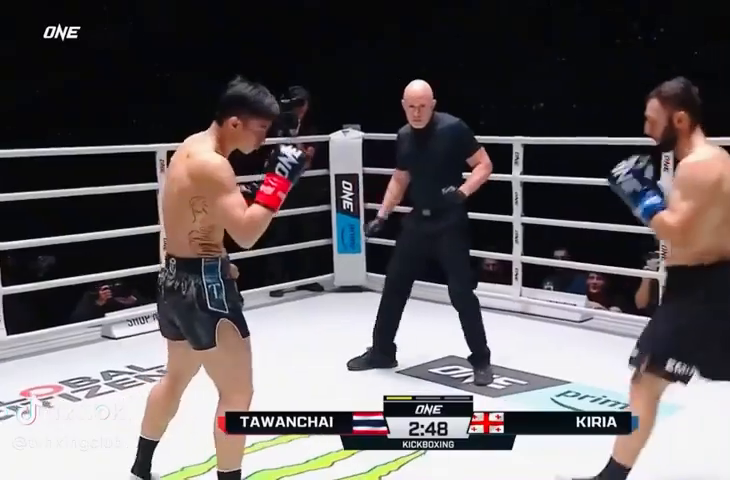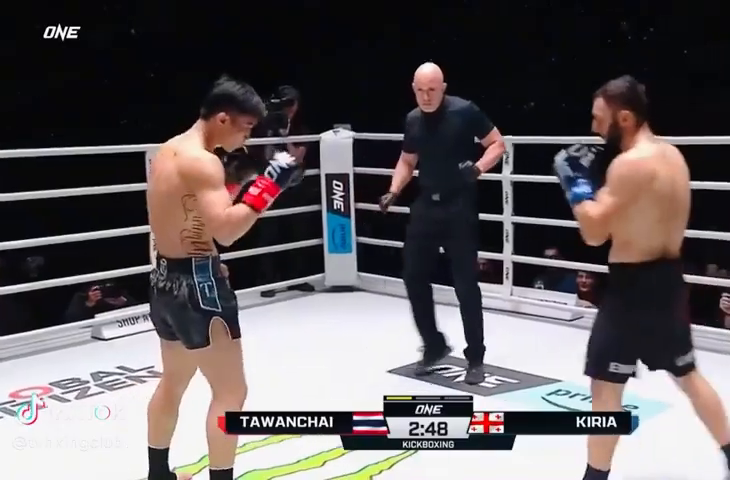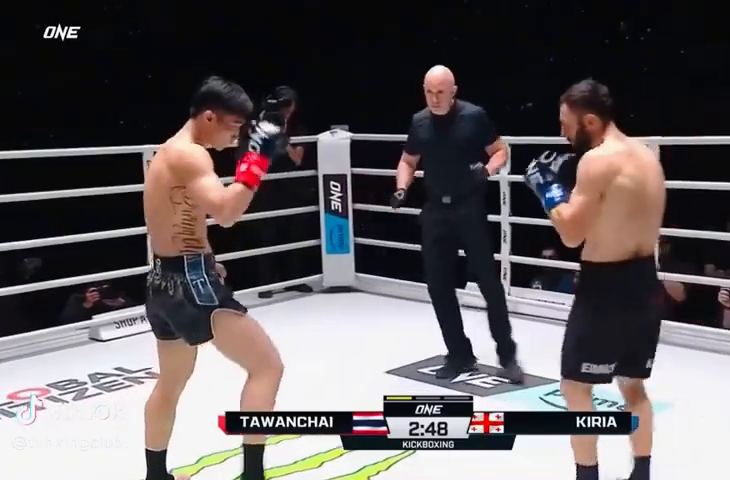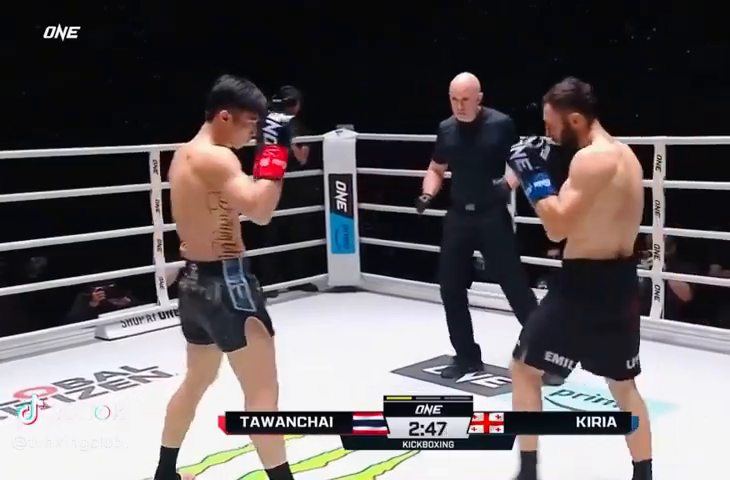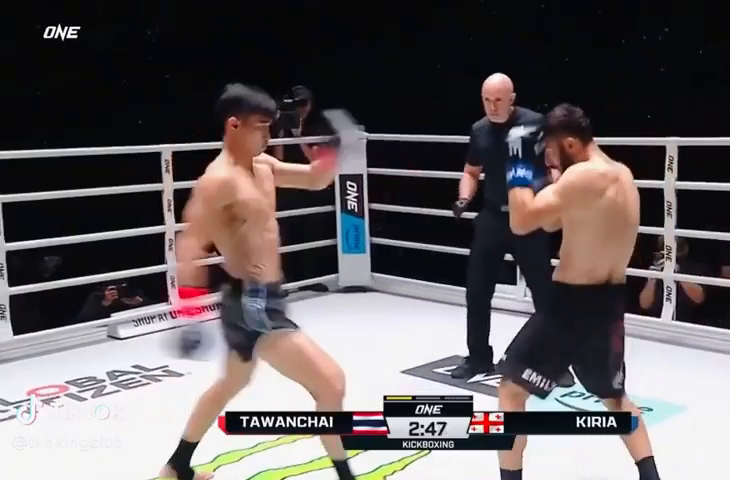
dt=0.2s
person 1, frame 1
left shoulder: (189, 147)
right shoulder: (211, 164)
right elbow: (246, 233)
left wrist: (240, 190)
right wrist: (279, 180)
left hip: (173, 277)
right hip: (203, 282)
left knee: (176, 378)
right knee: (236, 392)
person 1, frame 2
left shoulder: (170, 149)
right shoulder: (200, 161)
right elbow: (226, 231)
left wrist: (241, 187)
right wrist: (269, 185)
left hip: (165, 279)
right hip: (196, 282)
left knee: (173, 382)
right knee: (230, 392)
person 1, frame 3
left shoulder: (169, 151)
right shoulder: (189, 154)
left elbow: (208, 204)
right elbow: (226, 212)
left wrist: (250, 158)
right wrist: (257, 157)
left hip: (162, 280)
right hip: (191, 279)
left knee: (170, 381)
right knee: (266, 367)
person 1, frame 4
left shoulder: (188, 155)
right shoulder: (215, 158)
left elbow: (241, 200)
right elbow: (260, 209)
left wrist: (269, 152)
right wrist: (276, 153)
left hip: (197, 282)
right hip: (225, 284)
left knee: (198, 379)
right knee: (262, 392)
person 1, frame 5
left shoulder: (259, 165)
right shoulder: (218, 180)
left elbow: (313, 177)
right elbow: (188, 244)
left wrist: (336, 149)
left hip: (262, 296)
right hip: (252, 303)
left knee: (231, 384)
right knee: (331, 383)
person 2, frame 1
left shoulder: (697, 165)
left elbow: (677, 234)
left wrist: (641, 194)
right wrist: (646, 191)
left hip: (693, 289)
left knee: (645, 387)
person 2, frame 2
left shoulder: (631, 162)
right shoulder: (671, 156)
left elbow: (594, 232)
left wrist: (573, 180)
right wrist: (591, 177)
left hip: (633, 286)
right hip: (669, 280)
left knee: (604, 389)
right knee: (688, 377)
person 2, frame 3
left shoulder: (599, 159)
right shoulder: (645, 154)
left elbow: (572, 234)
left wrist: (546, 186)
right wrist: (560, 181)
left hip: (605, 286)
right hip: (644, 282)
left knee: (576, 387)
right knee: (633, 386)
person 2, frame 4
left shoulder: (593, 157)
right shoulder: (624, 154)
left elbow: (557, 226)
left wrist: (531, 174)
right wrist: (542, 170)
left hip: (584, 283)
right hip: (621, 281)
left knee: (524, 373)
right knee: (624, 387)
person 2, frame 5
left shoulder: (585, 176)
right shoulder: (619, 175)
left elbow: (521, 221)
right elbow: (553, 221)
left wrist: (518, 165)
right wrist: (536, 173)
left hip: (572, 305)
right hip: (609, 303)
left knee: (511, 392)
right knee: (614, 396)
person 3, frame 1
left shoulder: (453, 128)
right shoulder: (405, 136)
left elbow: (485, 165)
left wrist: (463, 191)
right wrist: (381, 214)
left hip: (450, 221)
right hip: (418, 220)
left knee: (460, 290)
right knee: (394, 284)
left ankle: (481, 359)
right ankle: (382, 351)
person 3, frame 2
left shoulder: (465, 112)
right shoulder: (413, 119)
left elbow: (498, 144)
left wrist: (478, 168)
right wrist: (393, 192)
left hip: (459, 205)
right hip: (426, 205)
left knee: (465, 281)
right knee: (414, 277)
left ankle: (475, 356)
right ankle: (433, 345)
person 3, frame 3
left shoulder: (474, 116)
right shoulder: (419, 122)
left elbow: (500, 151)
right elbow: (407, 162)
left wrist: (487, 170)
right wrist: (401, 188)
left hip: (469, 208)
right hip: (435, 210)
left knee: (488, 280)
right knee: (438, 285)
left ankle: (507, 353)
right ankle: (460, 354)
person 3, frame 4
left shoulder: (501, 124)
right shoulder: (446, 129)
right elbow: (436, 170)
left wrist: (510, 181)
right wrist: (427, 194)
left hip: (493, 215)
right hip: (459, 216)
left knee: (517, 287)
right knee: (450, 287)
right ankle: (467, 356)
person 3, frame 5
left shoulder: (533, 125)
right shoulder: (479, 130)
right elbow: (471, 172)
left wrist: (544, 184)
right wrist: (464, 198)
right hip: (491, 217)
left knee: (543, 290)
right knee: (476, 288)
right ankle: (479, 356)
person 4, frame 1
left shoulder: (309, 129)
right shoulder: (278, 127)
left elbow: (308, 159)
left wrist: (295, 137)
right wrist: (281, 134)
left hip: (305, 190)
left knee: (307, 235)
right knee: (279, 237)
left ankle: (305, 279)
right ankle: (277, 282)
person 4, frame 2
left shoulder: (300, 129)
right shoulder: (267, 127)
left elbow: (299, 159)
left wrist: (286, 136)
right wrist: (270, 134)
left hip: (295, 190)
left knee: (297, 236)
right knee: (269, 237)
left ankle: (296, 279)
right ankle: (268, 283)
person 4, frame 3
left shoulder: (297, 130)
left elbow: (297, 159)
left wrist: (284, 138)
right hip: (269, 190)
left knee: (295, 236)
right knee: (268, 239)
left ankle: (294, 280)
right ankle: (266, 284)
person 4, frame 4
left shoulder: (301, 129)
left elbow: (303, 158)
left wrist: (288, 136)
left hip: (298, 189)
left knee: (300, 235)
right knee: (272, 237)
left ankle: (300, 279)
right ankle: (271, 282)
person 4, frame 5
left shoulder: (316, 128)
right shoulder: (281, 127)
left elbow: (314, 158)
right elbow: (278, 158)
left wrist: (299, 137)
right wrist: (281, 133)
left knee: (311, 234)
right knee: (284, 236)
left ankle: (310, 279)
